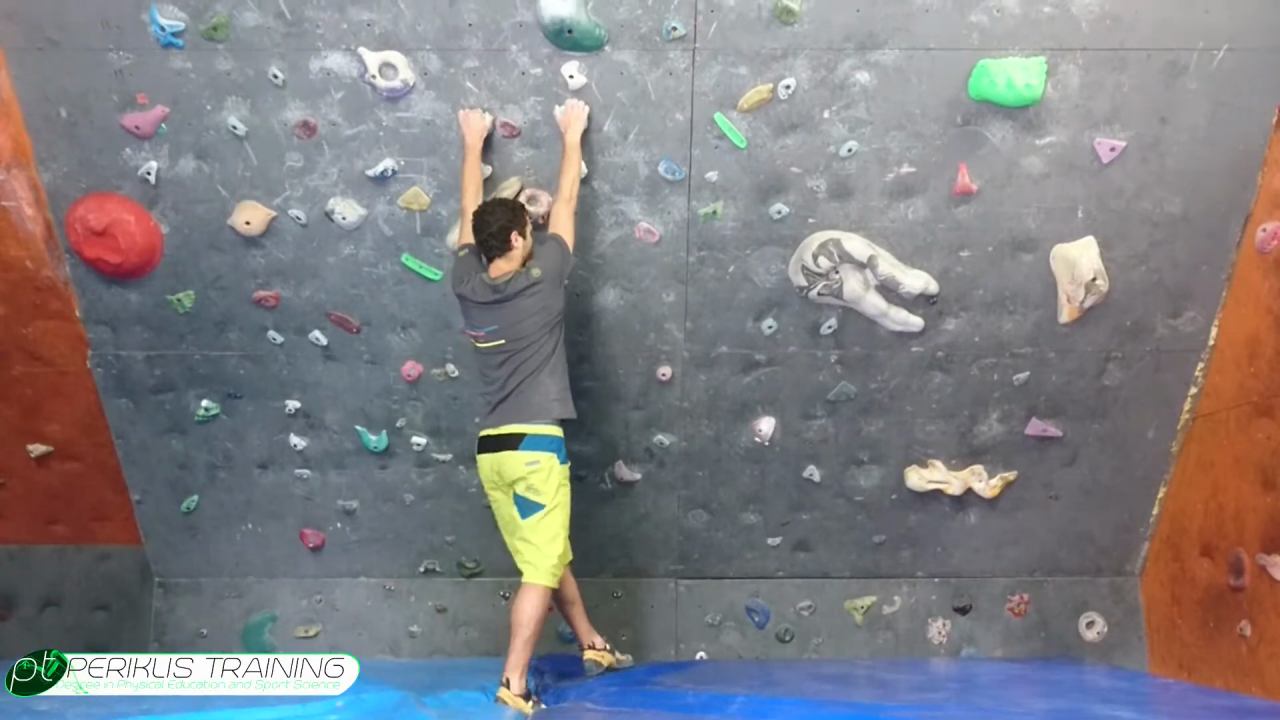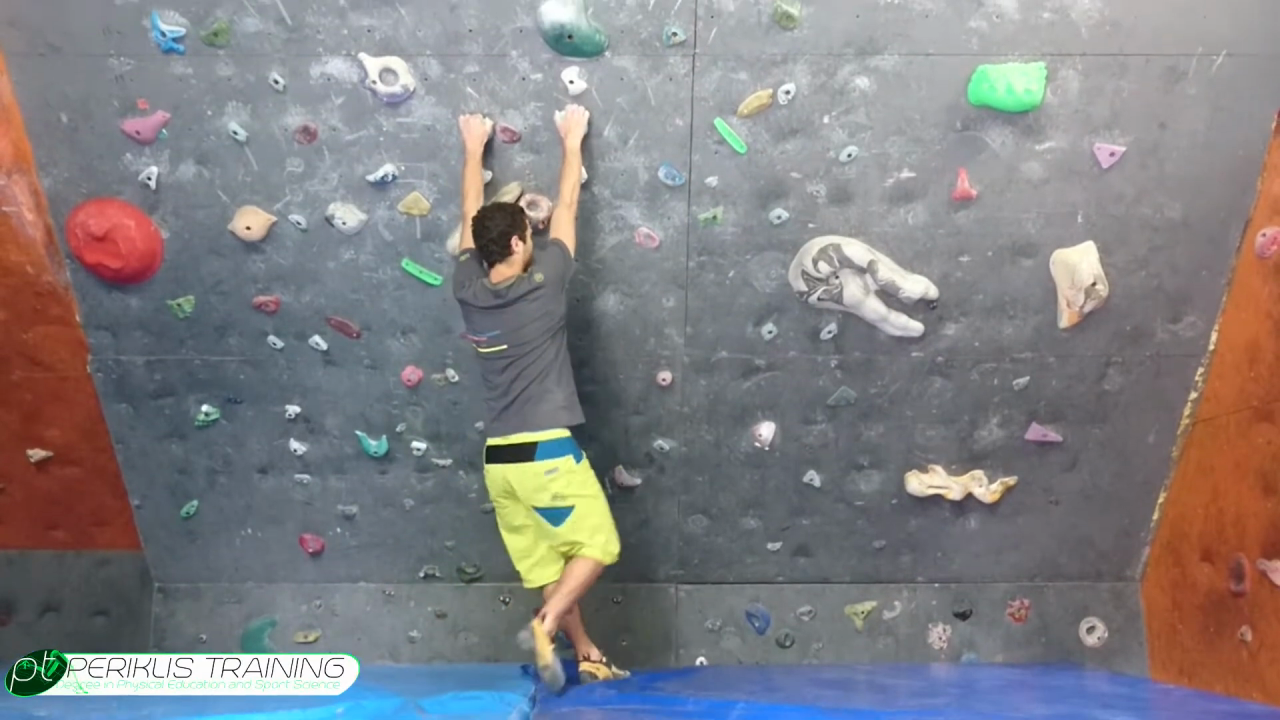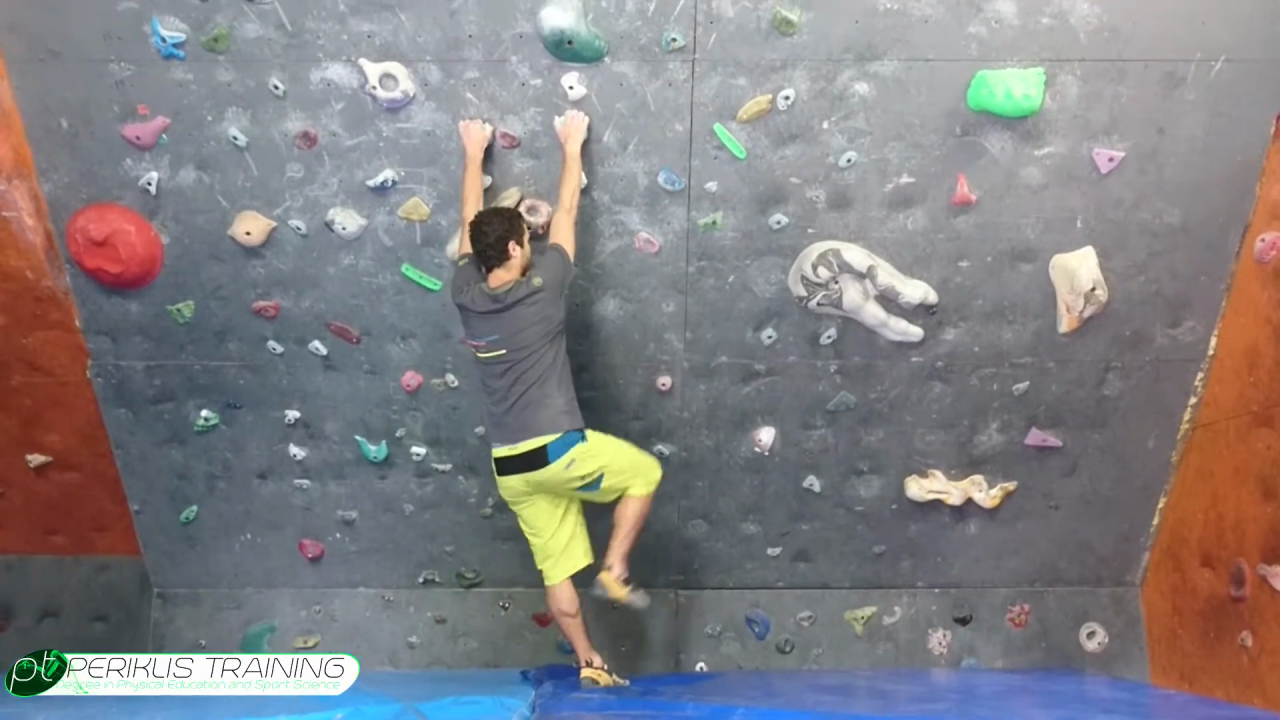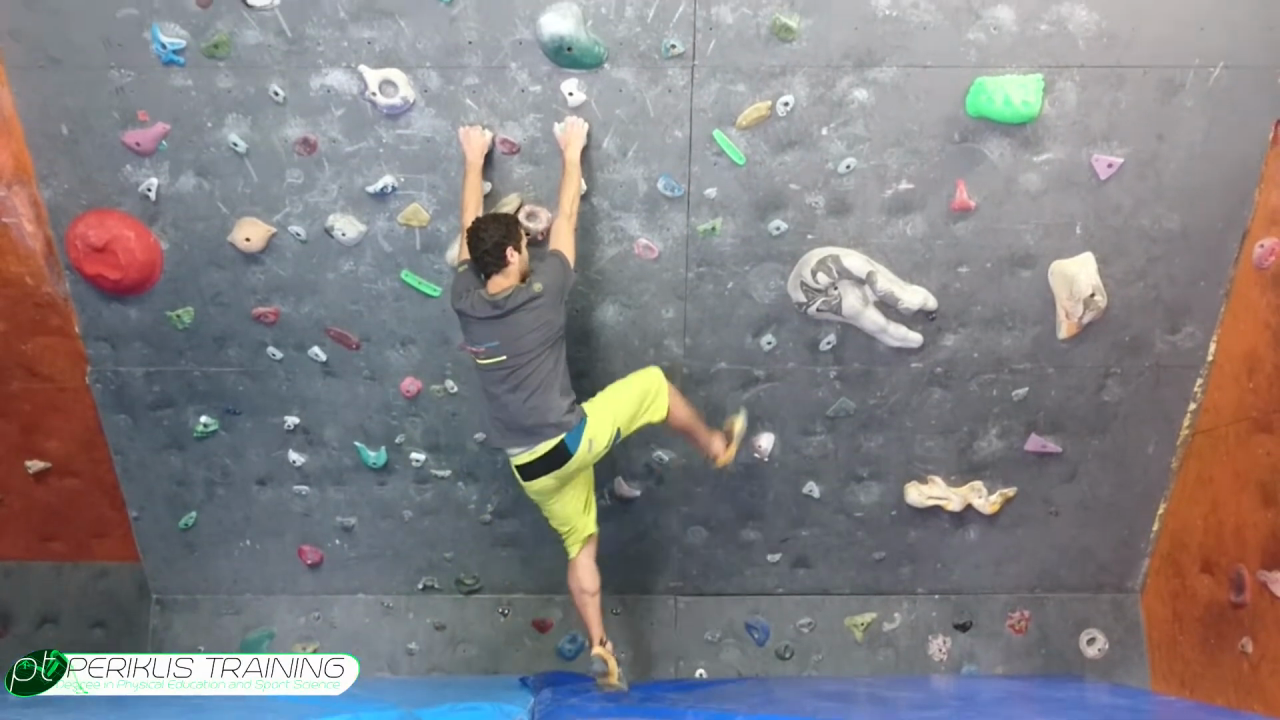
dt=0.2s
person 1, frame 1
left shoulder: (466, 284)
right shoulder: (542, 280)
left elbow: (470, 212)
right elbow: (565, 205)
left wrist: (473, 142)
right wrist: (572, 136)
left hip: (490, 449)
right hip: (534, 446)
left knee: (553, 556)
right knee: (540, 571)
left ankle: (592, 645)
person 1, frame 2
left shoulder: (467, 290)
right shoulder: (543, 285)
left elbow: (471, 218)
right elbow: (565, 210)
left wrist: (474, 147)
right wrist: (572, 142)
left hip: (498, 457)
right hip: (546, 450)
left knee: (549, 564)
right knee: (598, 547)
left ankle: (587, 655)
right ankle: (545, 627)
person 1, frame 3
left shoulder: (466, 294)
right shoulder: (542, 289)
left elbow: (471, 224)
right elbow: (566, 214)
left wrist: (474, 153)
right wrist: (572, 147)
left hip: (508, 464)
right hip: (557, 448)
left knee: (559, 565)
right knee: (644, 474)
left ankle: (590, 662)
right ankle: (615, 571)
person 1, frame 4
left shoulder: (464, 300)
right shoulder: (541, 294)
left elbow: (473, 229)
right elbow: (565, 221)
left wrist: (473, 160)
right wrist: (571, 154)
left hip: (526, 463)
right hip: (570, 440)
left knee: (580, 543)
right knee: (654, 384)
left ankle: (599, 645)
right ankle: (715, 443)
